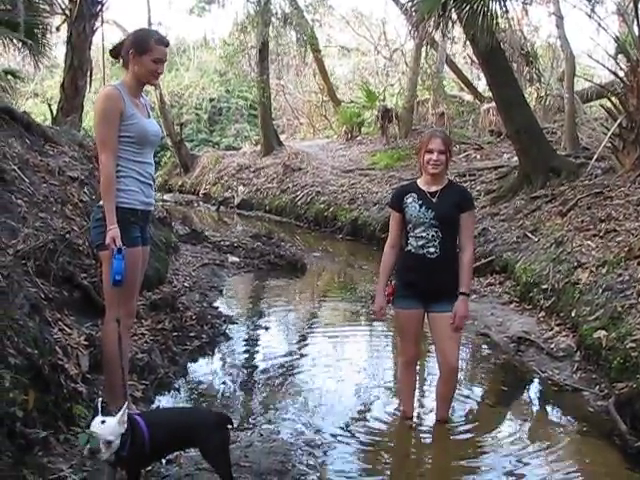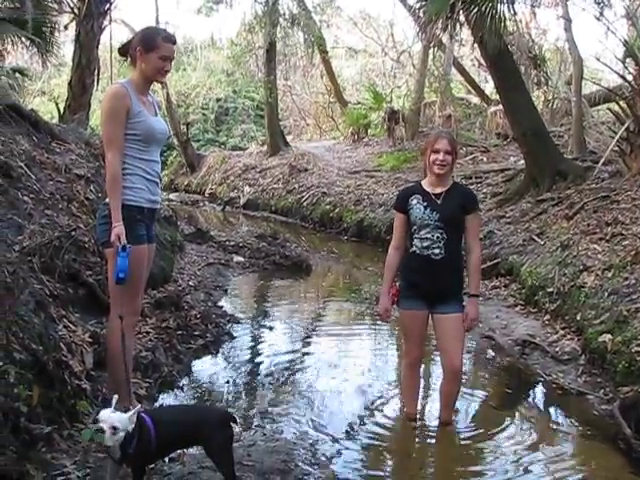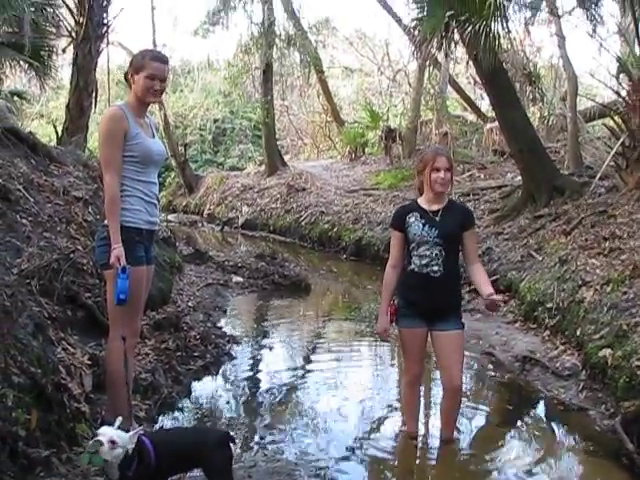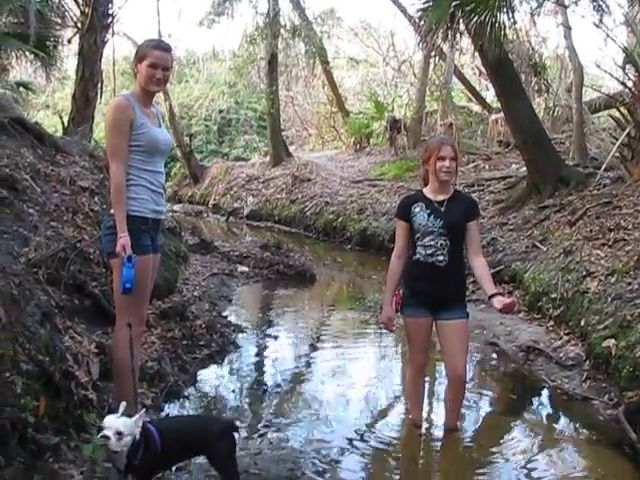
dt=0.4s
person 1, frame 1
left shoulder: (144, 102)
right shoulder: (111, 97)
right elbow: (106, 162)
left wrist: (140, 217)
right wrist: (111, 223)
left hip: (141, 214)
right hip: (120, 214)
left knee: (128, 314)
right knee: (118, 315)
left ankle: (120, 400)
right ankle: (116, 407)
person 1, frame 2
left shoulder: (152, 101)
right shoulder: (119, 94)
right elbow: (113, 160)
left wrist: (146, 213)
right wrist: (117, 220)
left hip: (147, 212)
right hip: (126, 211)
left knee: (132, 312)
right knee: (123, 312)
left ankle: (122, 398)
right ankle: (121, 404)
person 1, frame 3
left shoulder: (150, 123)
right shoulder: (117, 116)
right elbow: (111, 181)
left wrist: (145, 235)
right wrist: (116, 242)
left hip: (146, 233)
right hip: (125, 232)
left knee: (131, 333)
right knee: (123, 333)
left ankle: (119, 419)
right ankle: (120, 426)
person 1, frame 4
left shoulder: (155, 113)
right shoulder: (123, 107)
right elbow: (117, 171)
left wrist: (151, 224)
right wrist: (122, 231)
left hip: (152, 223)
right hip: (131, 222)
left knee: (137, 321)
right knee: (129, 322)
left ankle: (126, 407)
right ankle: (127, 414)
person 2, frame 1
left shoulder: (460, 196)
right shoulder: (403, 194)
left elbow: (467, 248)
right elbow: (392, 245)
left wrist: (463, 296)
right wrist: (380, 291)
left hip: (445, 291)
right hip: (407, 288)
left knee: (450, 365)
right knee: (408, 357)
left ankle: (441, 422)
right ankle: (406, 418)
person 2, frame 2
left shoulder: (465, 197)
right shoulder: (408, 196)
left elbow: (474, 249)
right elbow: (397, 246)
left wrist: (473, 297)
right wrist: (385, 292)
left hip: (449, 293)
right hip: (412, 289)
left knee: (454, 366)
right knee: (412, 357)
left ankle: (445, 423)
right ankle: (409, 419)
person 2, frame 3
left shoulder: (461, 214)
right shoulder: (405, 214)
left elbow: (473, 263)
right elbow: (394, 265)
left wrist: (490, 295)
right wrist: (383, 311)
left hip: (448, 310)
right hip: (411, 307)
left knee: (454, 383)
right knee: (412, 375)
left ankle: (447, 440)
right ankle: (410, 437)
person 2, frame 4
left shoulder: (466, 204)
right shoulder: (410, 204)
left elbow: (475, 255)
right elbow: (399, 254)
left wrist: (493, 294)
right wrist: (388, 300)
left hip: (453, 299)
right hip: (416, 296)
left knee: (458, 372)
right knee: (417, 364)
left ankle: (450, 429)
right ankle: (415, 426)
